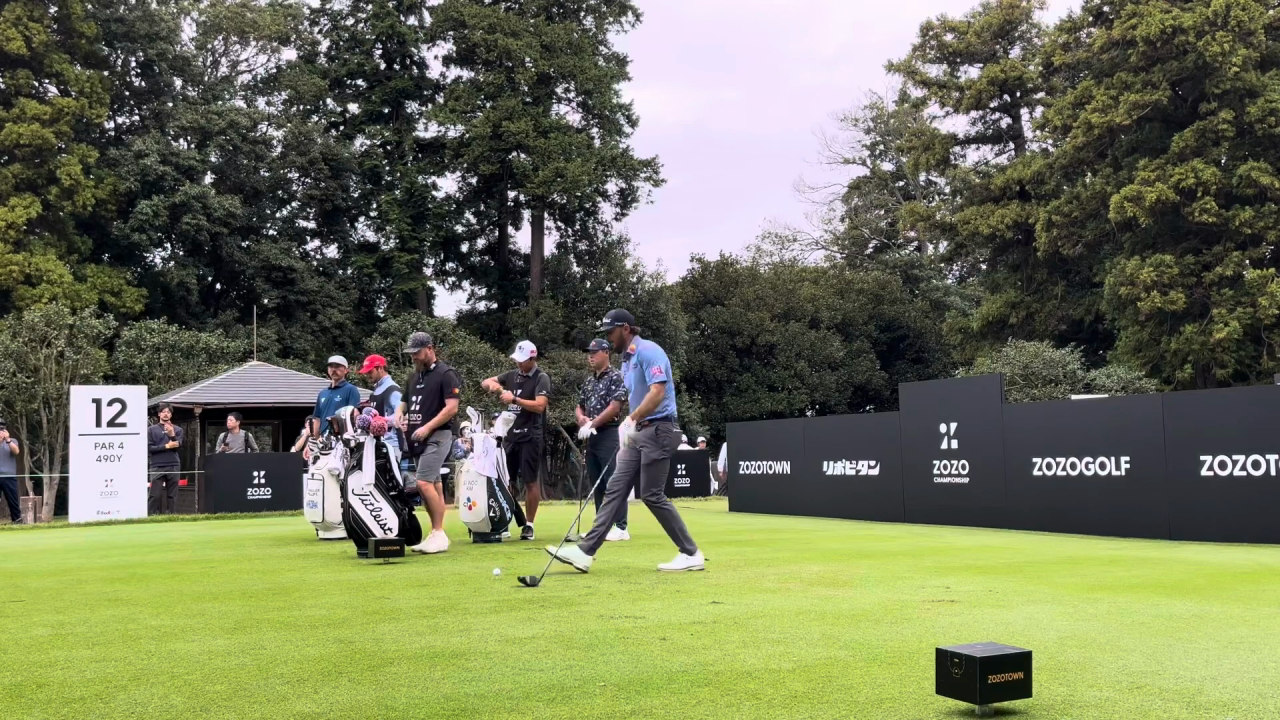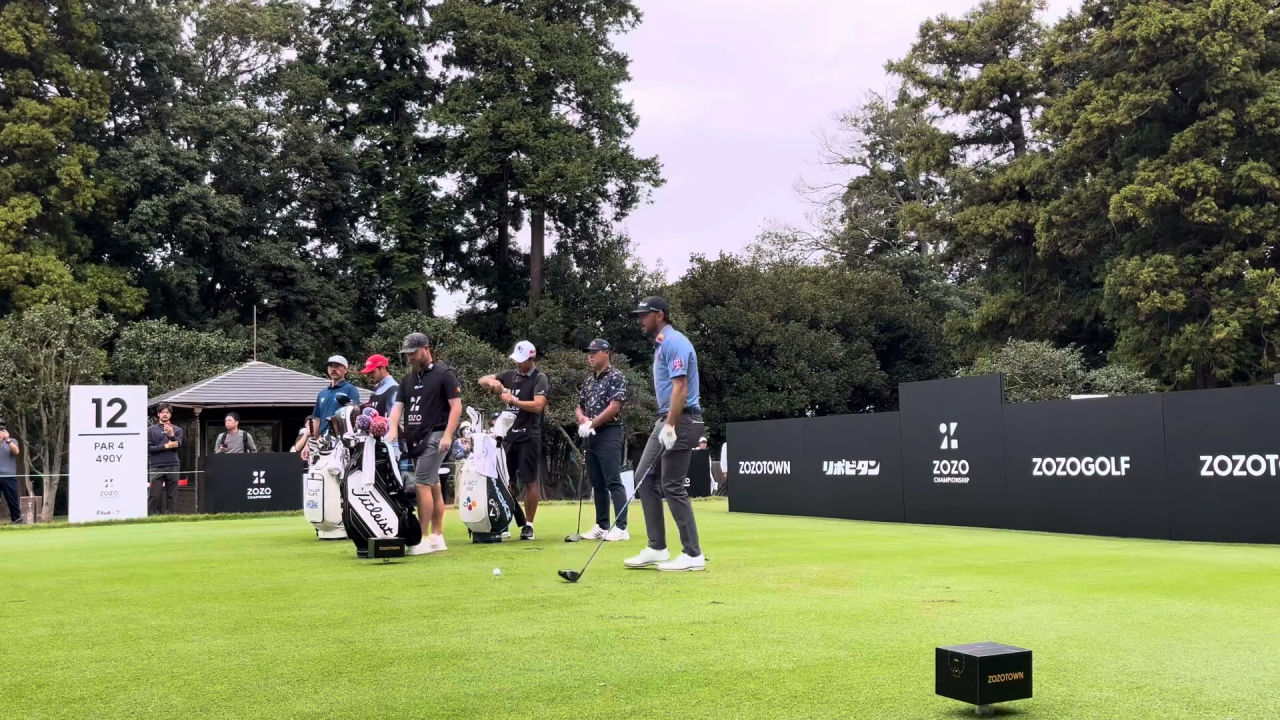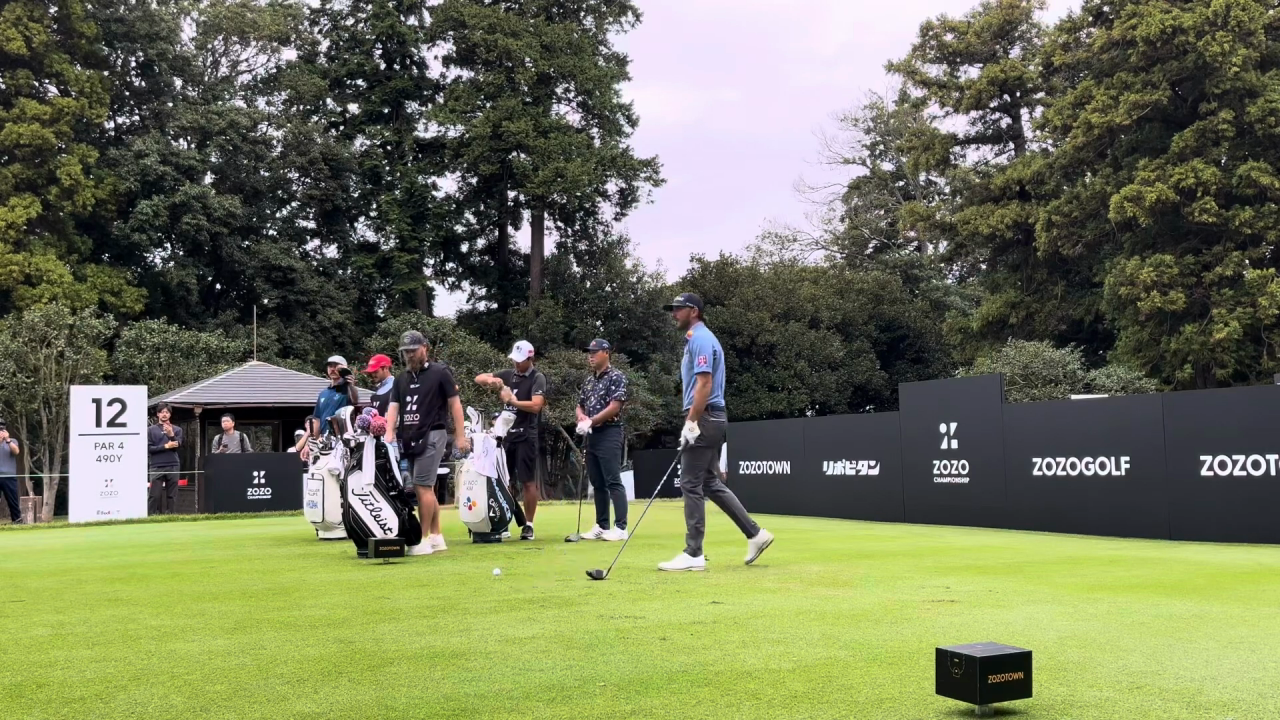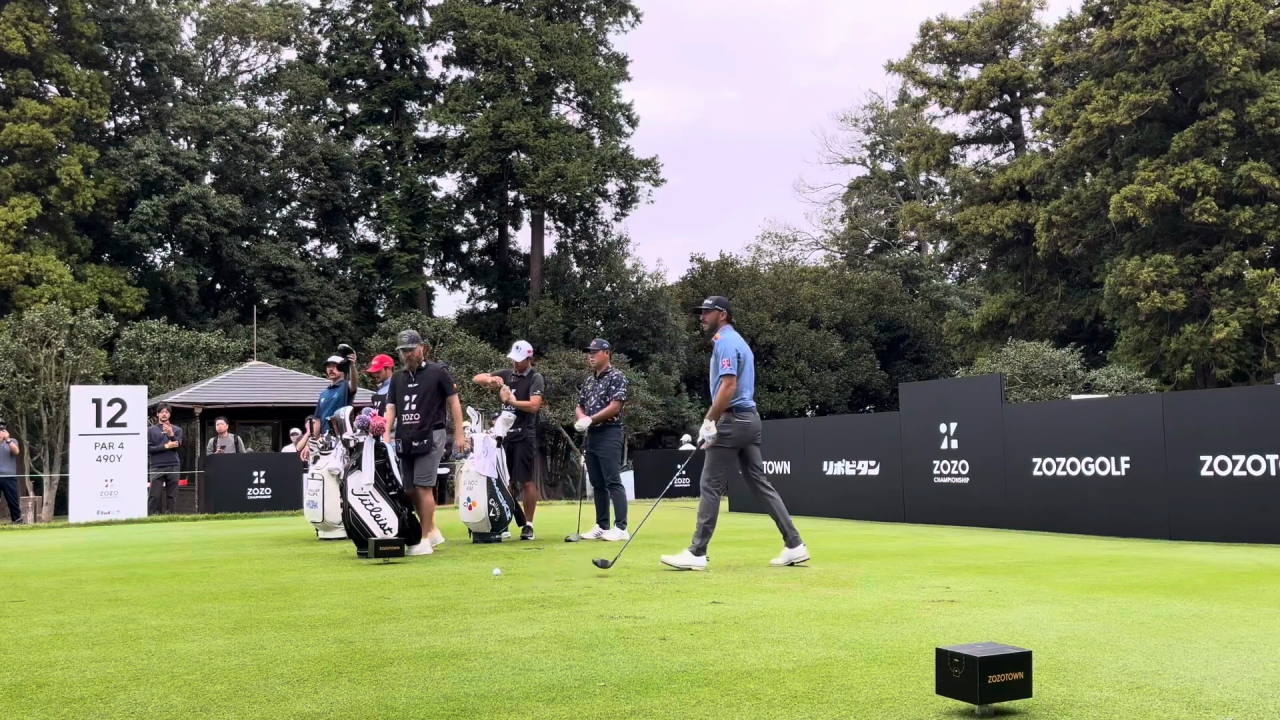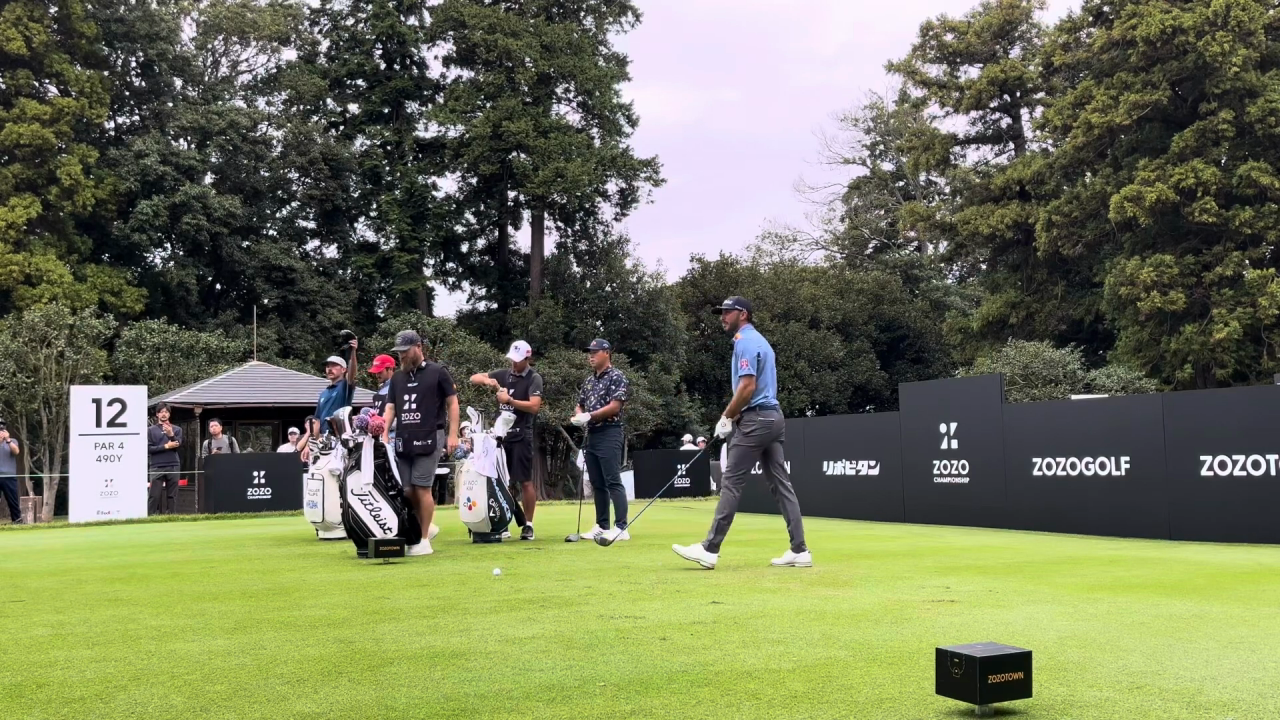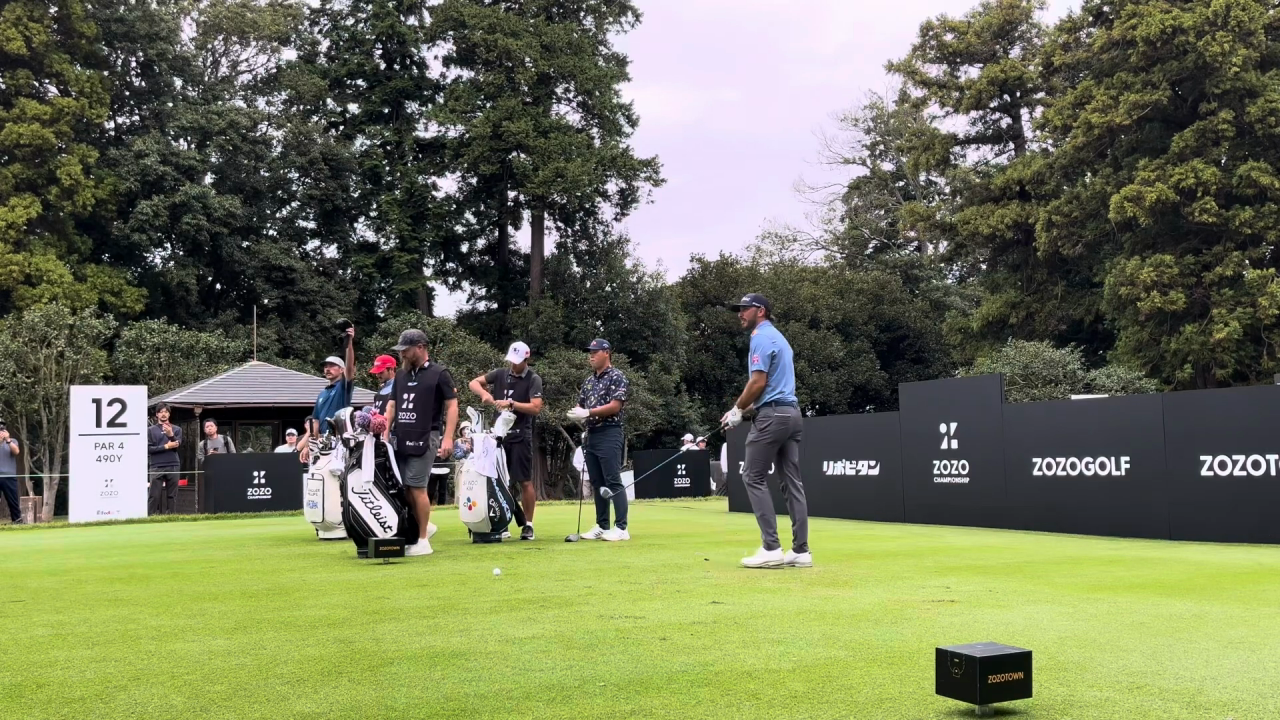
dt=0.2s
person 1, frame 1
left shoulder: (649, 351)
right shoulder: (628, 359)
left elbow: (658, 392)
left wrist: (631, 420)
right wrist: (626, 440)
left hip: (659, 429)
right hip: (641, 431)
left knee: (652, 495)
right knee: (616, 488)
left ankle: (691, 554)
right ankle: (585, 551)
person 1, frame 2
left shoulder: (675, 342)
right shoulder: (661, 346)
left elbow: (680, 387)
left wrist: (669, 426)
right wrist: (664, 425)
left hip: (682, 422)
right hip: (667, 422)
left knee: (672, 487)
right knee: (645, 480)
left ankle: (692, 554)
right ankle: (657, 547)
person 1, frame 3
left shoulder: (701, 339)
right shoulder: (696, 340)
left elbow: (704, 383)
left wrist: (691, 421)
left hip: (703, 418)
right hip: (707, 419)
left knee: (691, 485)
right knee: (711, 484)
left ankle: (693, 554)
right ankle: (755, 534)
person 1, frame 4
left shoulder: (725, 341)
right shoulder: (734, 340)
left elbow: (729, 386)
left wrist: (709, 421)
right wrist: (714, 421)
left hip: (732, 420)
right hip: (746, 419)
left knee: (711, 484)
right knee: (759, 484)
left ankle: (697, 553)
right ankle: (794, 545)
person 1, frame 5
left shoulder: (746, 341)
right shoulder: (757, 340)
left elbow: (748, 386)
left wrist: (725, 418)
right wrist: (734, 418)
left hip: (757, 419)
right hip: (772, 417)
left knee: (731, 482)
right knee: (780, 484)
left ankle: (709, 549)
right ankle: (799, 550)
person 1, frame 6
left shoulder: (761, 337)
right shoulder: (777, 337)
left elbow: (758, 382)
left wrist: (737, 410)
right wrist: (742, 410)
left hip: (772, 416)
right hip: (790, 413)
left knee: (754, 479)
right knee: (792, 483)
left ankle: (771, 547)
right ankle: (801, 550)
person 2, frame 1
left shoulder: (446, 374)
right shoulder: (414, 377)
left elbow: (451, 408)
right elbow: (404, 403)
left wrist: (427, 427)
right wrist: (398, 416)
left hip: (437, 436)
right hip: (417, 439)
left knee: (424, 483)
right knee: (434, 487)
left ankle: (438, 533)
right ankle: (435, 535)
person 2, frame 2
left shoulder: (444, 374)
right shoulder: (408, 378)
left elbow: (456, 406)
right elbow: (399, 405)
left wrist: (448, 435)
right wrist: (392, 429)
left hip: (435, 438)
right hip: (415, 439)
left knee: (422, 486)
right knee: (433, 488)
left ankle: (424, 539)
right ankle: (436, 537)
person 2, frame 3
left shoulder: (440, 373)
right shoulder: (401, 378)
left elbow: (455, 404)
right elbow: (393, 406)
left wrist: (461, 435)
right wrist: (390, 432)
left hip: (432, 436)
right hip: (410, 439)
left knee: (422, 487)
right knee: (426, 489)
left ankle: (424, 540)
right ankle: (436, 537)
person 2, frame 4
left shoulder: (437, 372)
right shoulder: (398, 378)
left elbow: (453, 403)
right elbow: (391, 408)
left wrist: (459, 434)
right wrist: (386, 434)
left hip: (430, 437)
right hip: (406, 439)
left knee: (423, 488)
right knee: (412, 490)
left ankle: (424, 540)
right ankle: (432, 532)
person 2, frame 5
left shoulder: (437, 372)
right shoulder: (397, 378)
left elbow: (453, 403)
right elbow: (390, 408)
left wrist: (453, 434)
right wrist: (383, 434)
left hip: (428, 438)
right hip: (403, 440)
left knee: (422, 488)
right knee: (406, 489)
left ankle: (423, 540)
right ankle: (425, 526)
person 2, frame 6
left shoulder: (439, 374)
right shoulder: (401, 375)
left elbow: (452, 406)
right elbow: (393, 405)
left wrist: (448, 438)
left hip: (424, 439)
right hip: (401, 438)
left knee: (417, 488)
left ankle: (422, 541)
right ankle: (423, 526)
person 3, frame 1
left shoulder: (616, 377)
right shoulder: (589, 381)
left elbow: (615, 407)
right elbow: (579, 407)
left wrist: (591, 424)
right wrist: (581, 419)
left hip: (609, 434)
right hip: (592, 436)
right knee: (597, 483)
left ankle: (621, 527)
person 3, frame 2
left shoulder: (616, 377)
right shoulder: (589, 381)
left elbow: (614, 407)
right elbow: (580, 407)
left wrist: (591, 424)
right wrist: (582, 418)
left hip: (609, 434)
right hip: (592, 437)
left knee: (613, 482)
right knee: (597, 484)
left ankle: (621, 527)
right ankle: (602, 526)
person 3, frame 3
left shoulder: (616, 377)
right shoulder: (589, 381)
left elbow: (614, 407)
right elbow: (579, 406)
left wrist: (590, 421)
right wrist: (581, 417)
left hip: (609, 434)
right hip: (592, 436)
left knee: (613, 482)
right knee: (597, 484)
left ankle: (621, 527)
right ankle: (602, 526)
person 3, frame 4
left shoulder: (616, 377)
right shoulder: (589, 381)
left elbow: (615, 407)
right elbow: (579, 406)
left wrist: (590, 419)
right wrist: (581, 416)
left hip: (609, 434)
right hip: (592, 435)
left knee: (613, 482)
right knee: (597, 484)
left ankle: (621, 527)
right ankle: (602, 526)
person 3, frame 5
left shoulder: (616, 377)
right shoulder: (589, 380)
left elbow: (615, 406)
right elbow: (579, 405)
left wrist: (589, 415)
right wrist: (579, 415)
left hip: (609, 434)
right hip: (592, 435)
left knee: (613, 482)
right knee: (597, 484)
left ankle: (621, 527)
right ankle: (602, 526)
person 3, frame 6
left shoulder: (616, 377)
right shoulder: (589, 381)
left elbow: (615, 406)
right elbow: (580, 405)
left wrist: (587, 412)
right wrist: (578, 413)
left hip: (609, 434)
right hip: (591, 434)
left knee: (613, 482)
right knee: (597, 483)
left ankle: (621, 527)
right ankle: (602, 526)
person 4, frame 1
left shoulder: (541, 378)
right shoulder: (512, 375)
left elbow: (539, 406)
right elbow: (485, 383)
left wrist: (514, 399)
right wrist: (491, 383)
left hip: (530, 437)
right hip: (510, 435)
left knee: (531, 482)
right knee: (507, 481)
left ankle: (529, 525)
person 4, frame 2
left shoulder: (539, 378)
right shoulder: (510, 374)
left elbow: (538, 406)
right elbow: (482, 380)
left wrist: (513, 401)
right wrist: (491, 382)
left hip: (528, 436)
right hip: (509, 435)
left knee: (529, 482)
left ankle: (529, 525)
person 4, frame 3
left shoulder: (537, 378)
right shoulder: (508, 374)
left elbow: (536, 405)
right elbow: (479, 378)
left wrist: (512, 401)
right wrist: (491, 379)
left hip: (526, 436)
right hip: (506, 435)
left knee: (528, 482)
left ankle: (529, 524)
person 4, frame 4
left shoulder: (535, 378)
right shoulder: (506, 374)
left elbow: (534, 406)
right elbow: (477, 378)
left wrist: (511, 401)
right wrist: (490, 379)
left hip: (523, 436)
right hip: (504, 435)
left knee: (526, 482)
left ankle: (528, 525)
person 4, frame 5
left shoulder: (534, 378)
right shoulder: (503, 374)
left elbow: (534, 406)
right elbow: (474, 378)
left wrist: (510, 400)
right wrist: (486, 380)
left hip: (521, 436)
left knee: (525, 481)
left ankle: (528, 525)
person 4, frame 6
left shoulder: (533, 379)
right shoulder: (500, 374)
left elbow: (536, 408)
right elbow: (473, 383)
left wrist: (511, 404)
right wrist: (484, 393)
left hip: (520, 437)
left knee: (524, 482)
left ankle: (528, 524)
